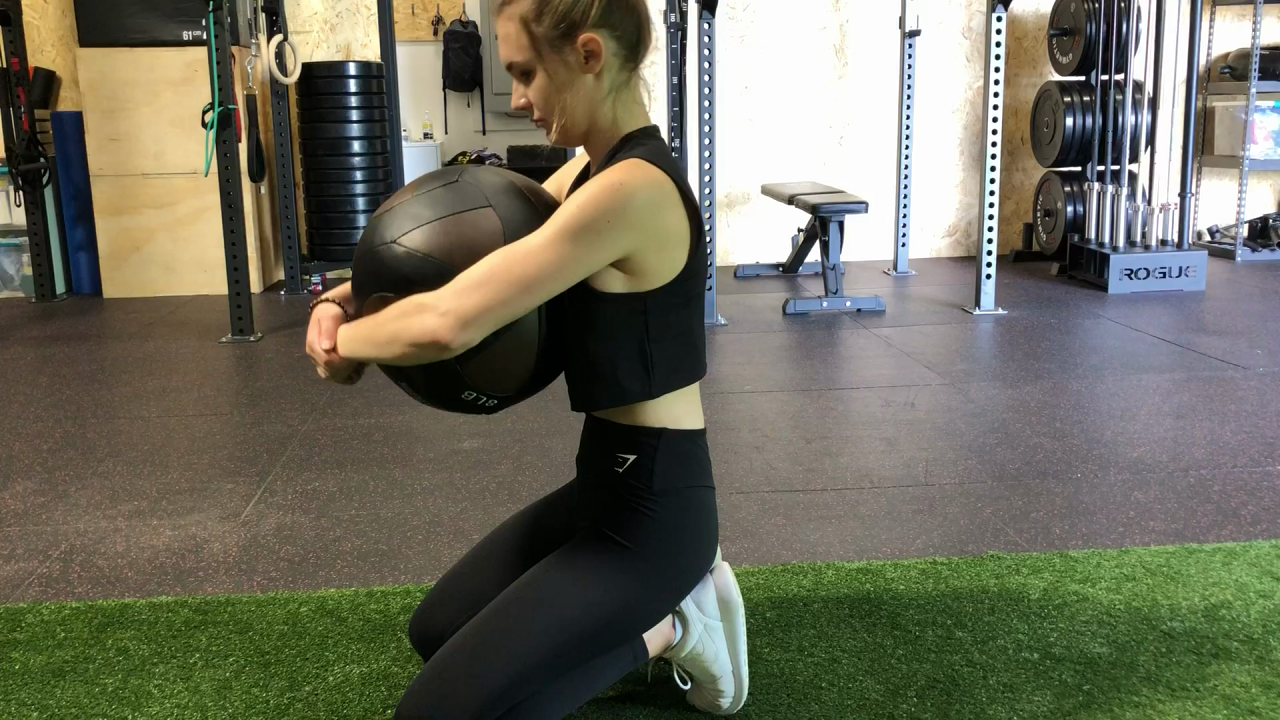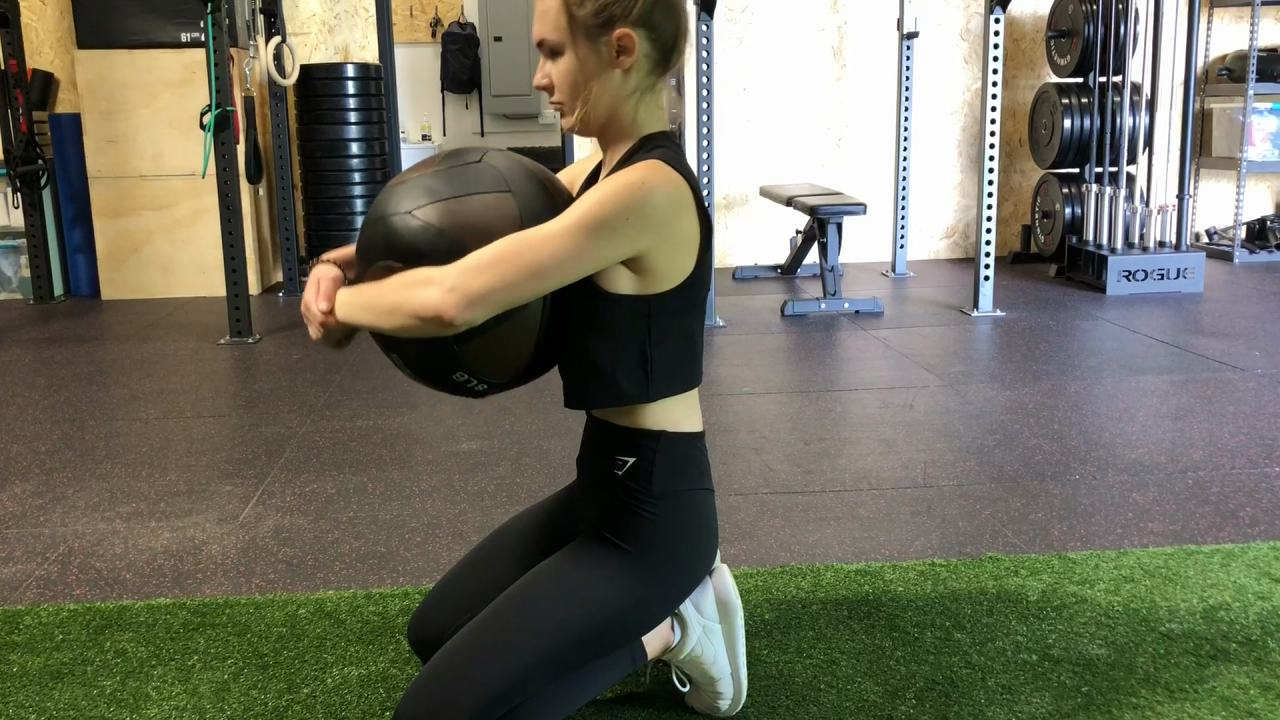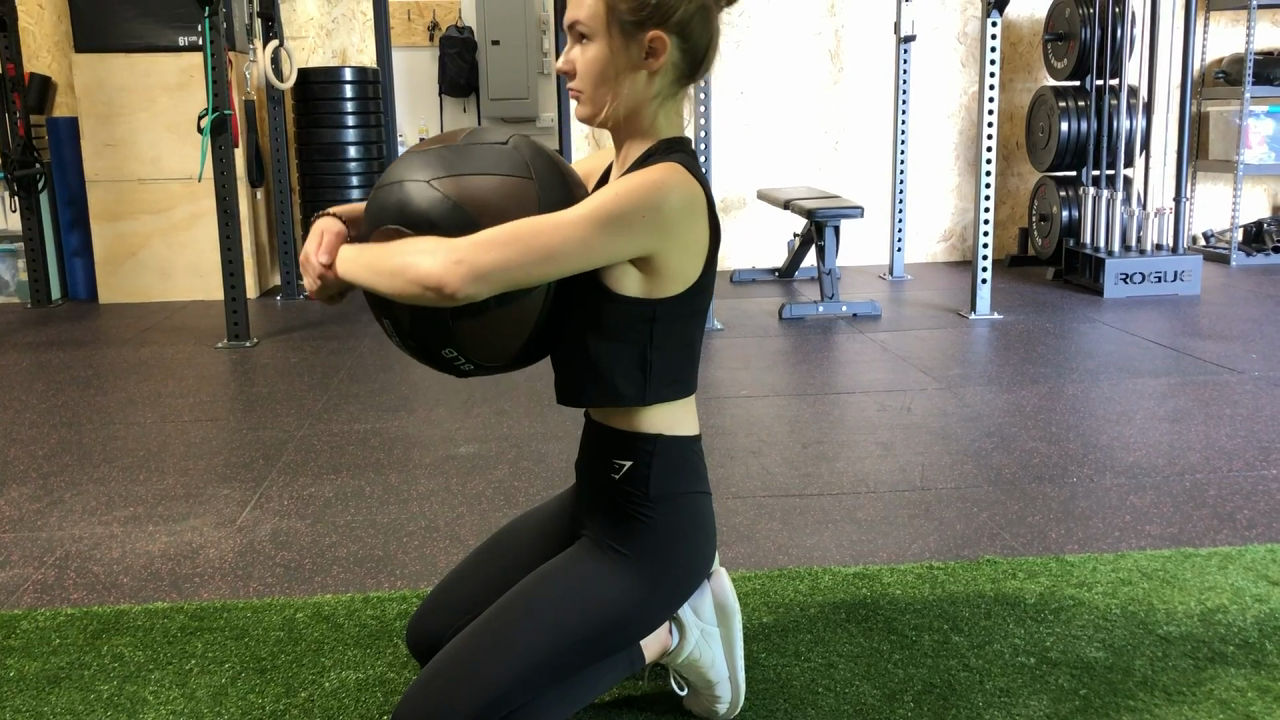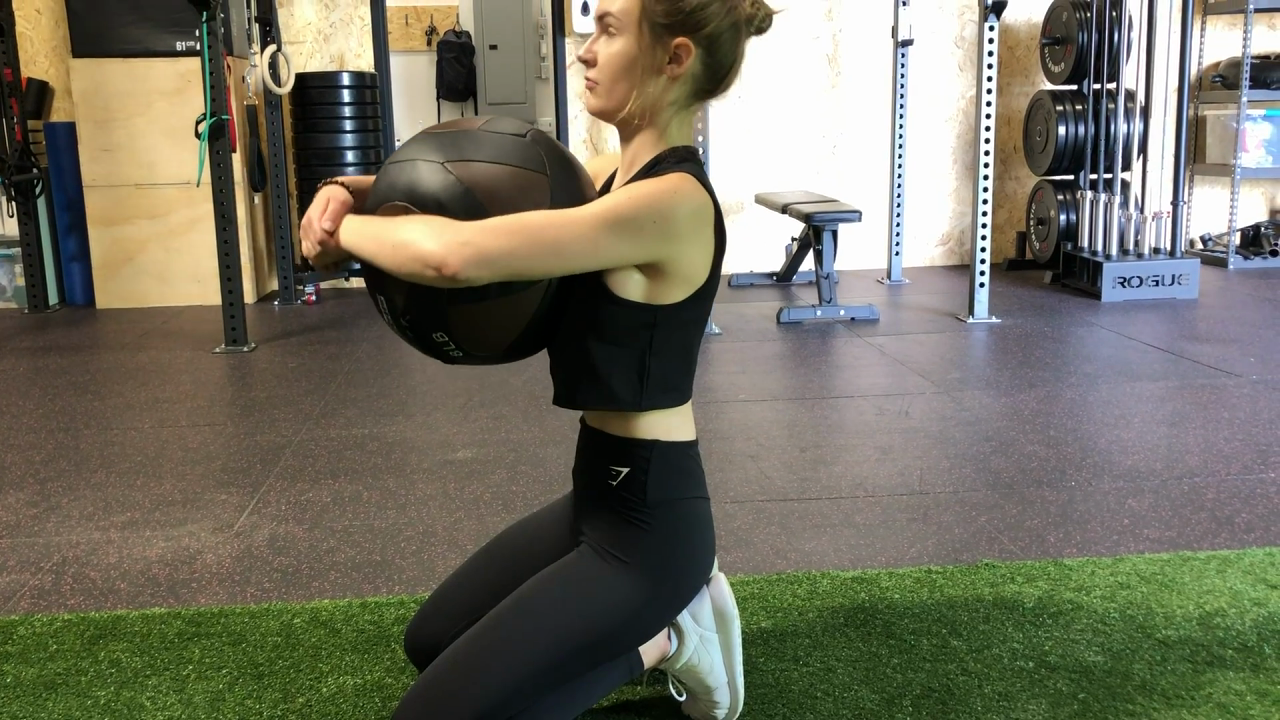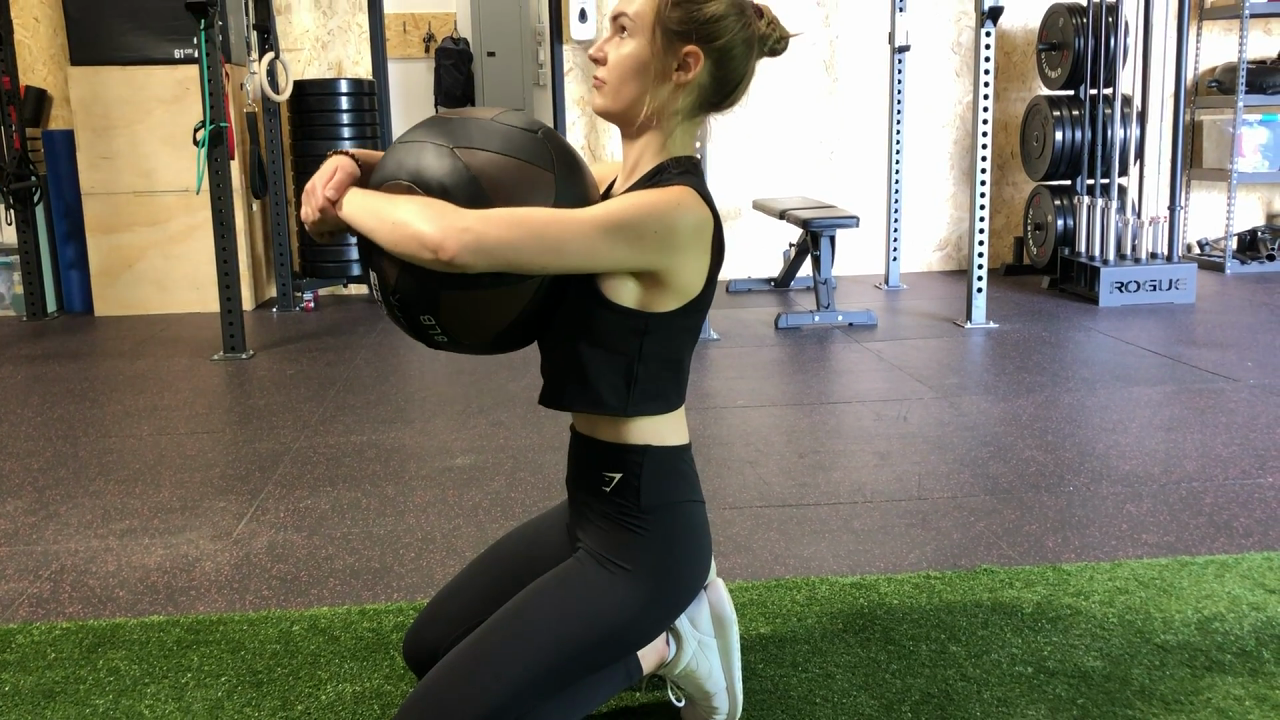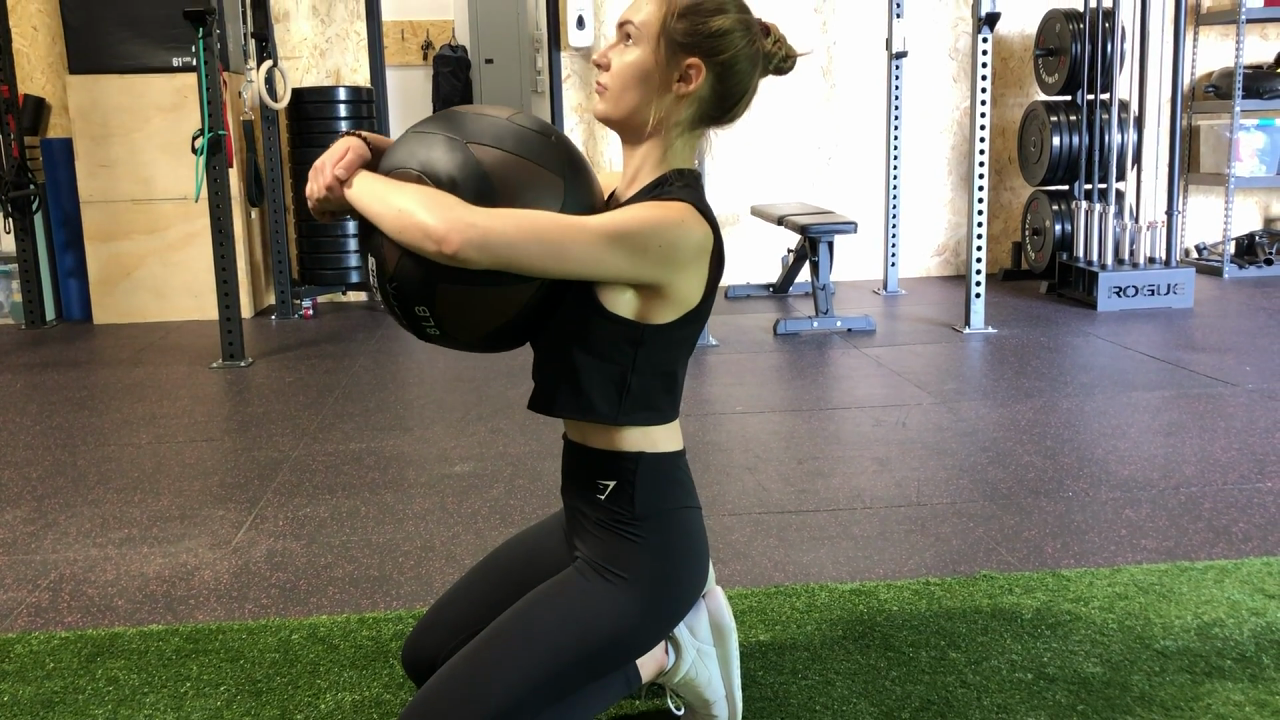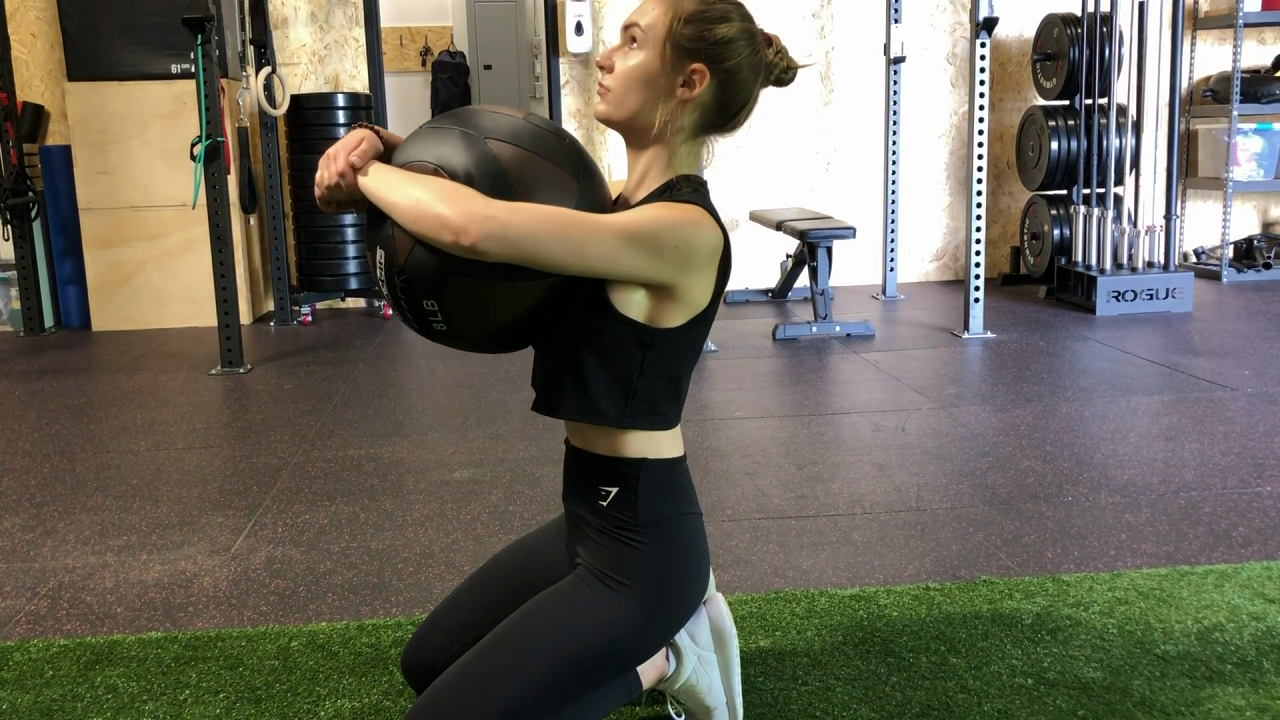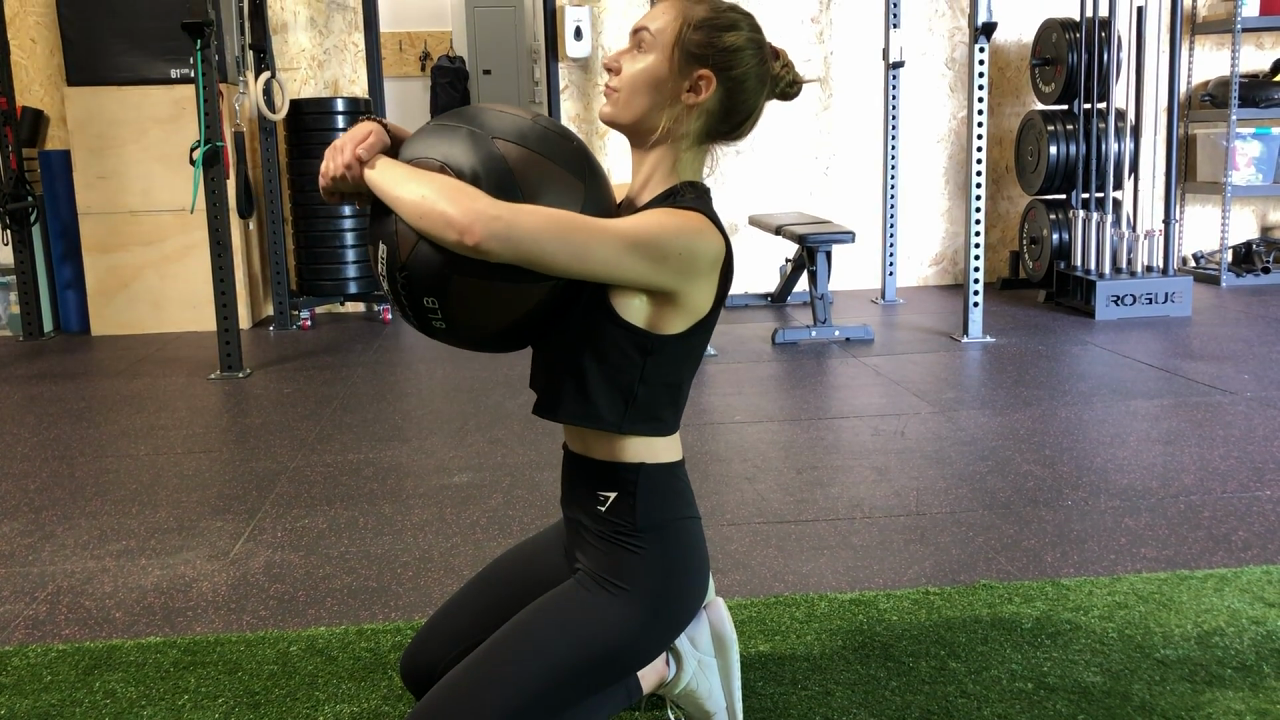
dt=0.3s
person 1, frame 1
left shoulder: (633, 188)
right shoulder: (594, 170)
left elbow: (448, 322)
left wrist: (343, 341)
right wrist: (345, 295)
left hip: (652, 506)
right hip: (608, 478)
right knee: (435, 631)
left ankle: (664, 630)
right ankle: (660, 607)
person 1, frame 2
left shoulder: (648, 188)
right shoulder: (607, 168)
left elbow: (450, 299)
left wrist: (341, 306)
right wrist: (341, 263)
left hip: (652, 511)
right hip: (608, 480)
right knee: (433, 633)
left ankle: (664, 629)
right ankle: (658, 608)
person 1, frame 3
left shoulder: (662, 192)
right shoulder: (614, 169)
left elbow: (452, 272)
left wrist: (341, 257)
right wrist: (343, 218)
left hip: (651, 514)
right hip: (606, 485)
right knee: (432, 637)
left ankle: (660, 635)
right ankle: (658, 610)
person 1, frame 4
left shoulder: (671, 200)
right shoulder: (619, 174)
left elbow: (456, 255)
left wrist: (347, 231)
right wrist: (349, 191)
left hip: (648, 518)
right hip: (603, 491)
right knee: (429, 642)
left ankle: (660, 639)
right ankle: (653, 620)
person 1, frame 5
left shoulder: (672, 212)
right shoulder: (623, 181)
left elbow: (454, 241)
left wrist: (345, 200)
right wrist: (357, 165)
left hip: (644, 525)
right hip: (601, 499)
right knee: (429, 649)
left ankle: (659, 645)
right ankle: (659, 620)
person 1, frame 6
left shoulder: (672, 225)
right shoulder: (626, 192)
left elbow: (457, 235)
left wrist: (353, 184)
right wrist: (367, 148)
left hip: (638, 537)
right hip: (596, 508)
right knee: (426, 656)
left ankle: (658, 653)
right ankle: (658, 629)
person 1, frame 7
left shoulder: (683, 229)
right shoulder: (628, 201)
left elbow: (473, 226)
left wrist: (366, 176)
right wrist: (377, 142)
left hip: (639, 542)
right hip: (593, 514)
left ankle: (659, 660)
right ankle: (657, 639)
person 1, frame 8
left shoulder: (686, 236)
right shoulder: (629, 204)
left elbow: (479, 226)
left wrist: (372, 168)
right wrist: (383, 135)
left hip: (639, 546)
right hip: (593, 519)
right ankle: (655, 644)
